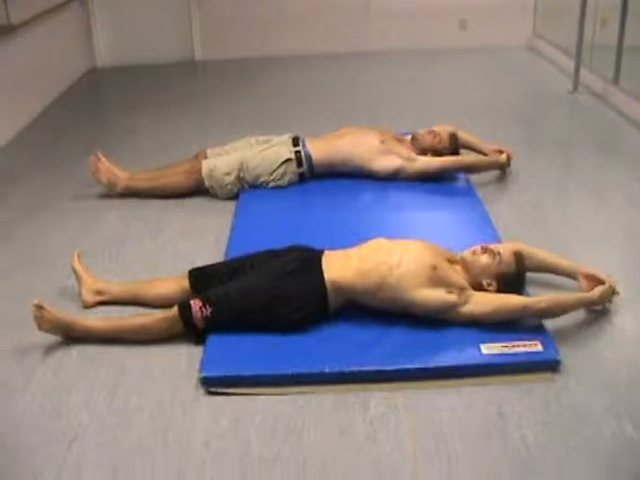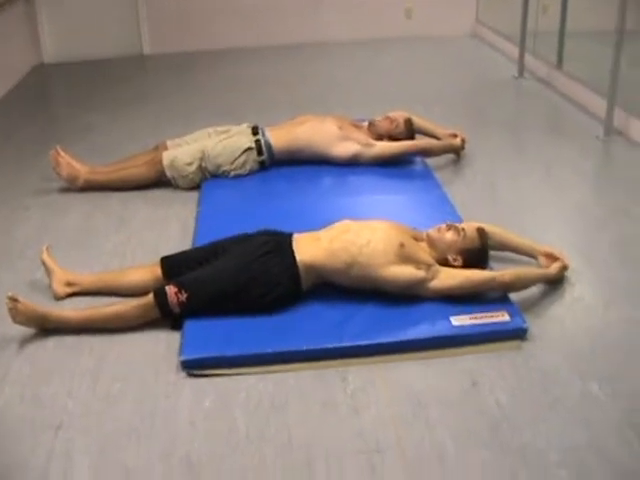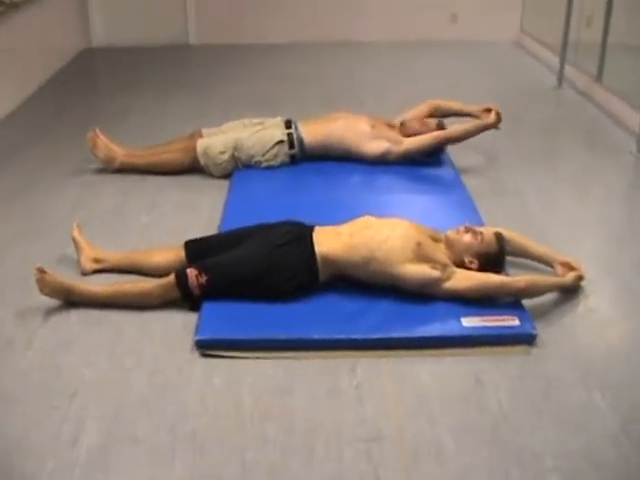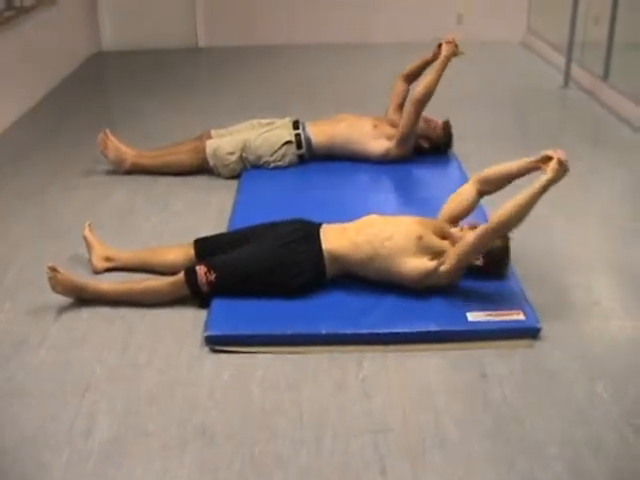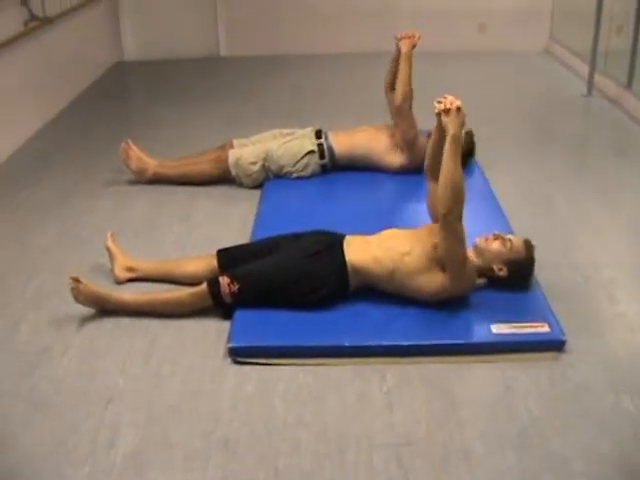
dt=1s
person 1, frame 1
left shoulder: (459, 298)
right shoulder: (451, 260)
left elbow: (529, 306)
right elbow: (522, 247)
left wrist: (589, 298)
right wrist: (580, 272)
left hip: (308, 296)
right hip: (310, 259)
left knee: (185, 316)
right knee: (191, 283)
left ankle: (79, 326)
right ankle: (102, 289)
person 1, frame 2
left shoulder: (427, 274)
right shoulder: (416, 236)
left elbow: (493, 280)
right elbow: (486, 224)
left wrist: (545, 272)
right wrist: (538, 252)
left hip: (280, 276)
right hip: (280, 241)
left knee: (161, 302)
right knee: (162, 270)
left ankle: (55, 318)
right ankle: (72, 281)
person 1, frame 3
left shoulder: (442, 275)
right shoulder: (435, 238)
left elbow: (508, 284)
right elbow: (506, 232)
left wrist: (561, 282)
right wrist: (557, 261)
left hip: (300, 267)
right hip: (302, 234)
left knee: (181, 282)
right knee: (187, 254)
left ankle: (79, 291)
right ankle: (99, 258)
person 1, frame 4
left shoulder: (440, 270)
right shoulder: (441, 228)
left elbow: (496, 227)
right elbow: (479, 181)
left wrist: (545, 182)
right wrist: (537, 162)
left hip: (305, 265)
right hip: (310, 231)
left knee: (194, 279)
right knee: (195, 252)
left ankle: (92, 290)
right ankle: (110, 256)
person 1, frame 5
left shoulder: (459, 279)
right shoulder: (448, 242)
left elbow: (449, 213)
right elbow: (433, 179)
left wrist: (454, 138)
right wrist: (442, 128)
left hip: (328, 276)
right hip: (331, 243)
left knee: (214, 290)
right knee: (218, 262)
left ankle: (113, 301)
right ankle: (132, 266)
person 2, frame 1
left shoulder: (405, 163)
right shoulder: (401, 139)
left elbow: (450, 161)
right elbow: (452, 127)
left wrist: (494, 162)
right wrist: (489, 148)
left hip: (293, 164)
right hip: (291, 143)
left knee: (201, 176)
right knee: (203, 157)
left ankle: (123, 184)
right ankle: (128, 177)
person 2, frame 2
left shoulder: (363, 148)
right shoulder: (358, 125)
left elbow: (410, 145)
right elbow: (408, 113)
left wrist: (450, 145)
right wrist: (444, 133)
left hip: (252, 152)
right hip: (251, 132)
left knee: (163, 167)
right knee: (163, 149)
left ankle: (85, 179)
right ankle: (88, 170)
person 2, frame 3
left shoulder: (393, 148)
right shoulder: (391, 124)
left elbow: (441, 137)
right elbow: (434, 104)
left wrist: (484, 124)
right wrist: (478, 110)
left hip: (285, 145)
right hip: (284, 126)
left knee: (200, 154)
right knee: (199, 137)
left ankle: (121, 160)
right ankle: (125, 153)
person 2, frame 4
left shoulder: (397, 147)
right shoulder: (391, 123)
left elbow: (417, 100)
right elbow: (404, 79)
left wrist: (443, 61)
right wrist: (435, 56)
left hip: (292, 146)
right hip: (292, 126)
left knee: (208, 156)
right knee: (208, 138)
left ankle: (132, 162)
right ankle: (134, 155)
person 2, frame 5
left shoulder: (415, 154)
right shoulder: (412, 138)
left elbow: (400, 104)
right elbow: (391, 90)
left wrist: (407, 55)
right wrist: (399, 53)
left hip: (315, 156)
right hip: (314, 137)
left knee: (229, 164)
right knee: (230, 147)
left ankle: (154, 172)
right ankle: (157, 164)
